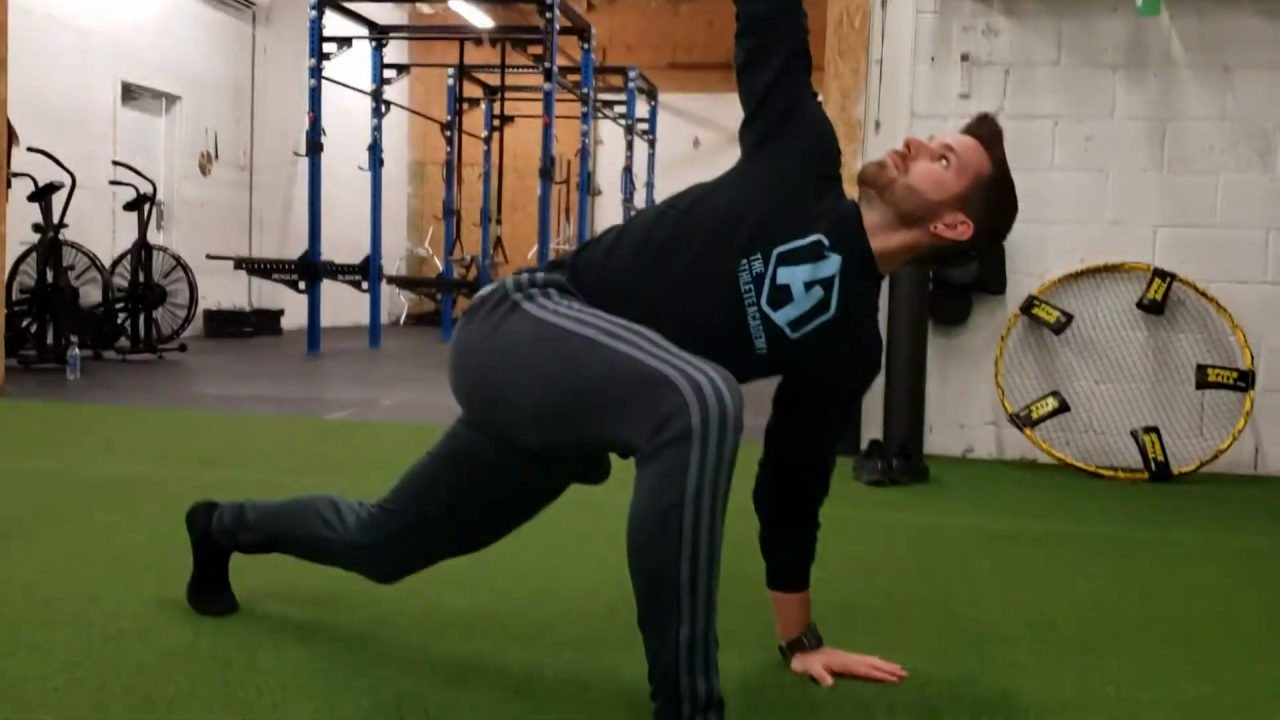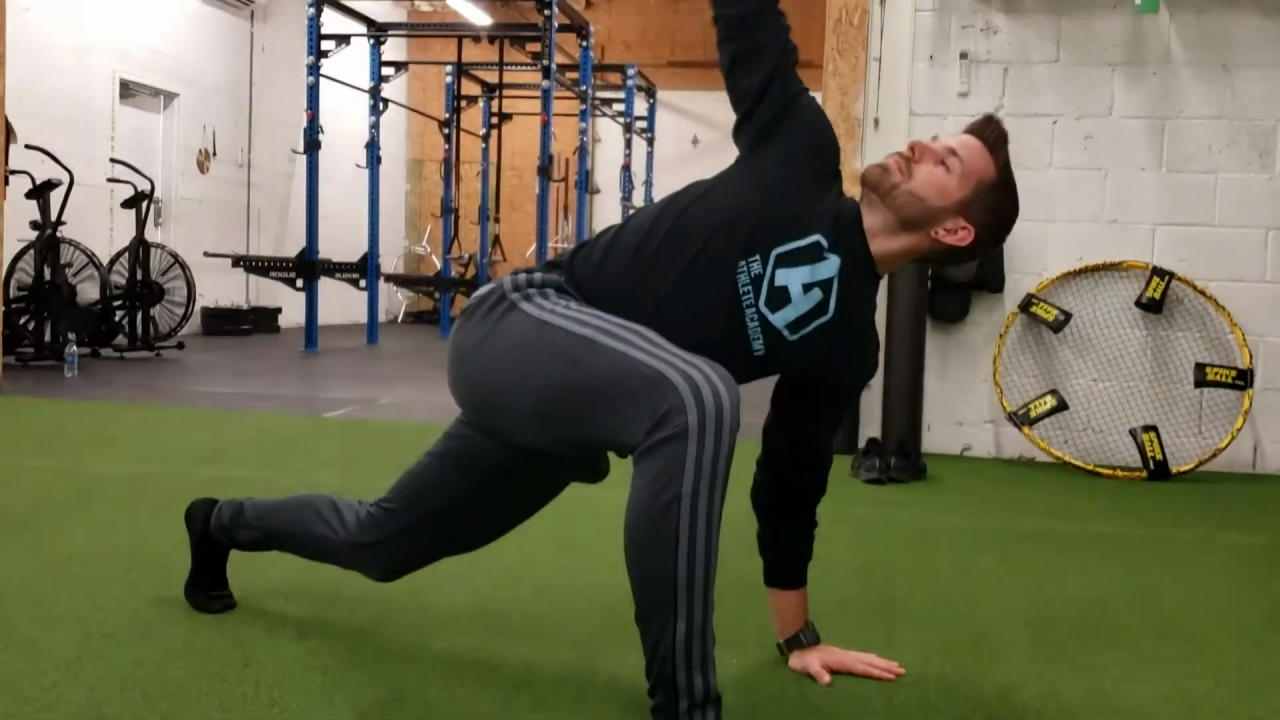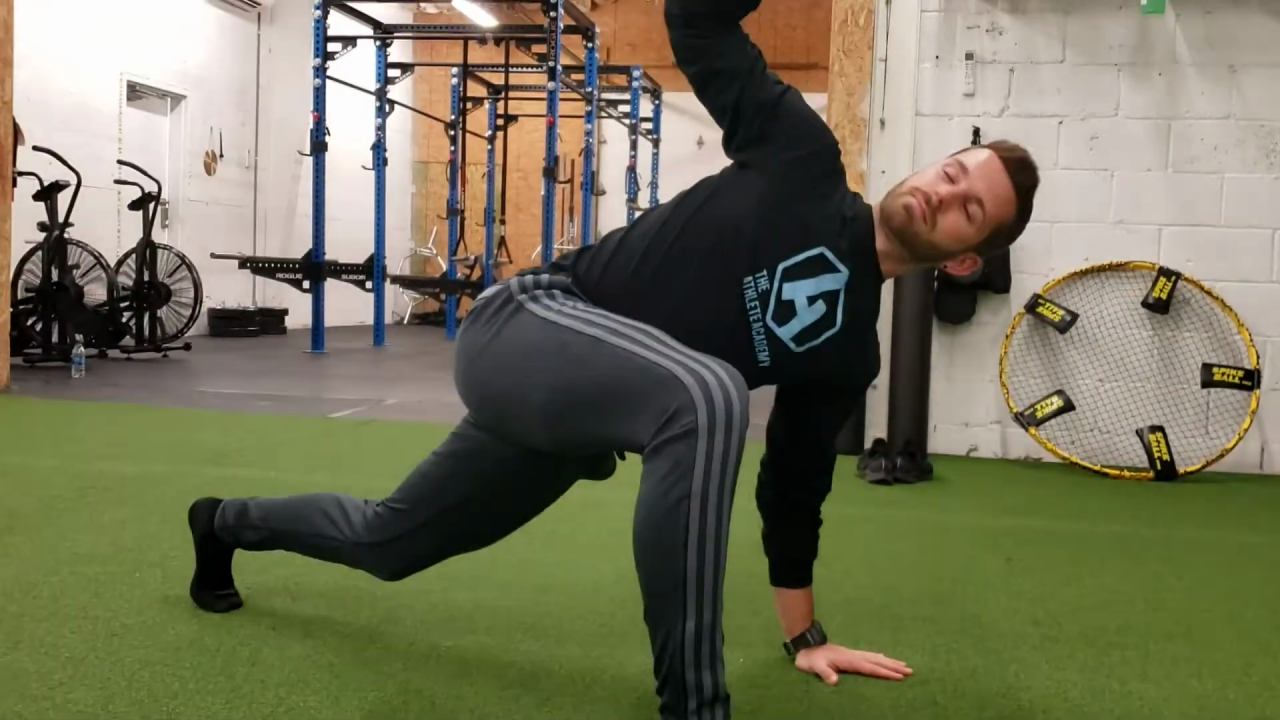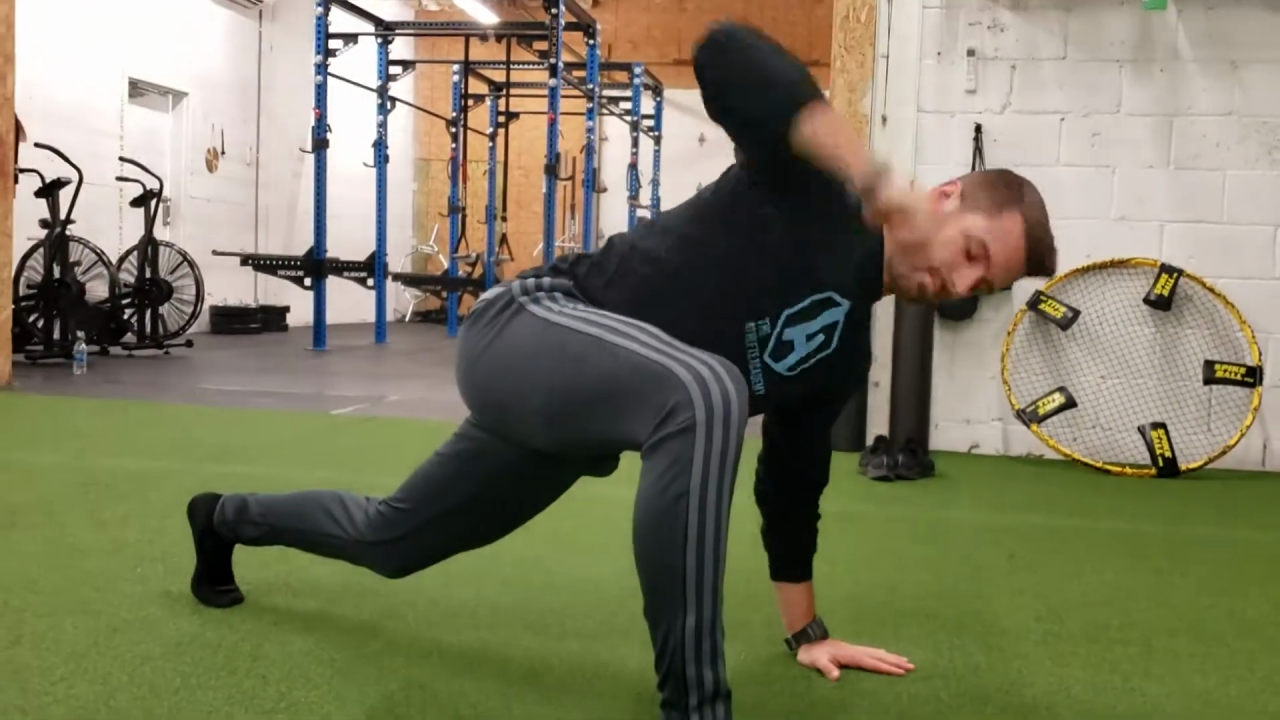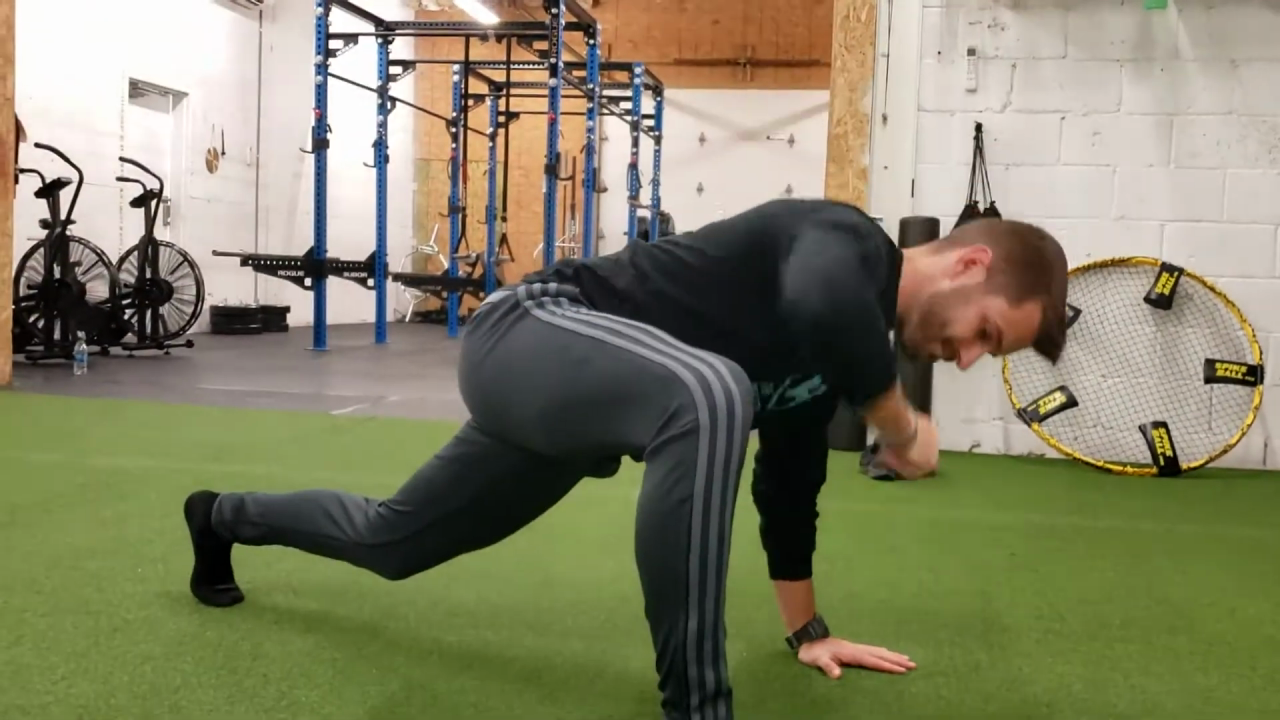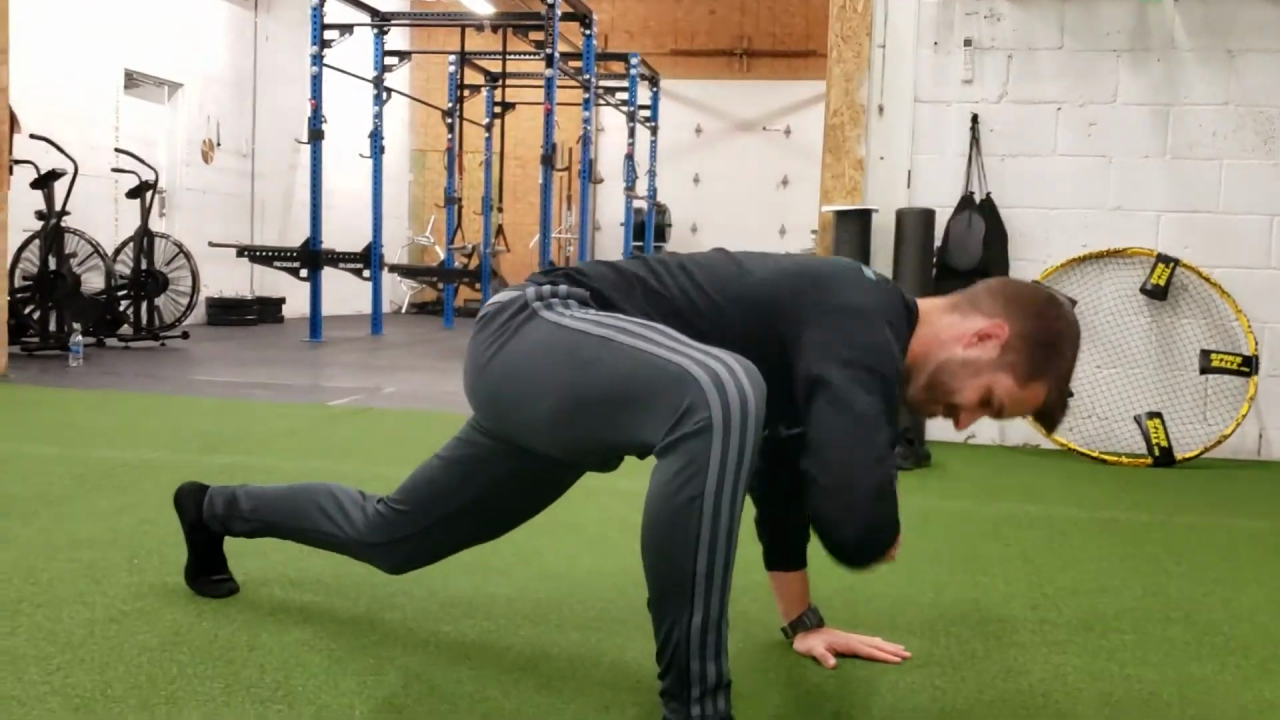
dt=0.2s
person 1, frame 1
left shoulder: (851, 341)
right shoulder: (803, 165)
left elbow: (792, 483)
left wrist: (799, 638)
left hip: (566, 402)
right hip: (516, 324)
left knee: (382, 543)
right knee: (699, 400)
left ankle: (224, 528)
person 1, frame 2
left shoulder: (849, 343)
right shoulder: (801, 162)
left elbow: (789, 481)
left wrist: (796, 635)
left hip: (564, 407)
right hip: (515, 324)
left knee: (381, 539)
right knee: (696, 398)
left ankle: (223, 523)
person 1, frame 3
left shoulder: (850, 346)
right shoulder: (803, 163)
left elbow: (794, 481)
left wrist: (803, 633)
left hip: (571, 399)
right hip: (523, 326)
left knee: (387, 539)
right knee: (706, 396)
left ankle: (227, 525)
person 1, frame 4
left shoulder: (844, 351)
right shoulder: (814, 196)
left elbow: (790, 479)
right elbow: (730, 57)
left wrist: (806, 631)
right wrist: (875, 182)
left hip: (563, 405)
right hip: (525, 327)
left knee: (390, 538)
right knee: (705, 393)
left ankle: (226, 519)
person 1, frame 5
left shoulder: (851, 351)
right shoulder: (854, 250)
left elbow: (790, 477)
right elbow: (823, 311)
left wrist: (808, 627)
right wrist: (900, 422)
left hip: (555, 388)
right hip: (528, 329)
left knee: (392, 538)
right knee: (711, 393)
left ankle: (225, 515)
person 1, frame 6
left shoulder: (849, 341)
right shoulder: (861, 324)
left elbow: (785, 468)
right elbow: (853, 517)
left wrist: (801, 616)
right wrist: (874, 522)
left hip: (551, 380)
right hip: (534, 331)
left knee: (389, 532)
right knee: (722, 390)
left ankle: (217, 508)
